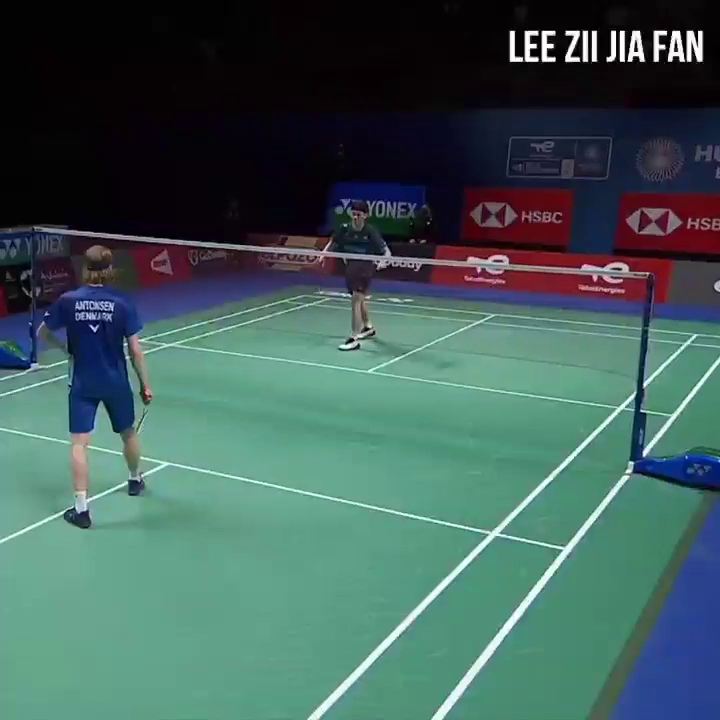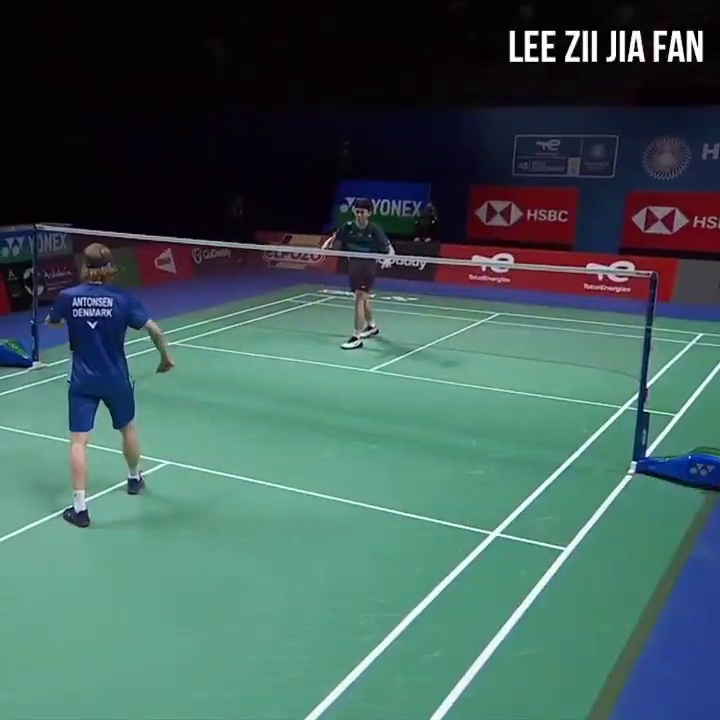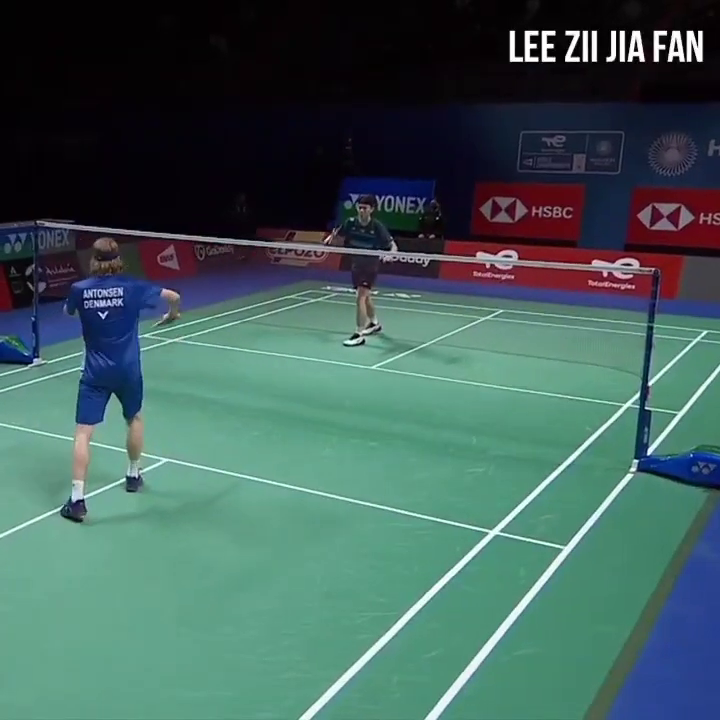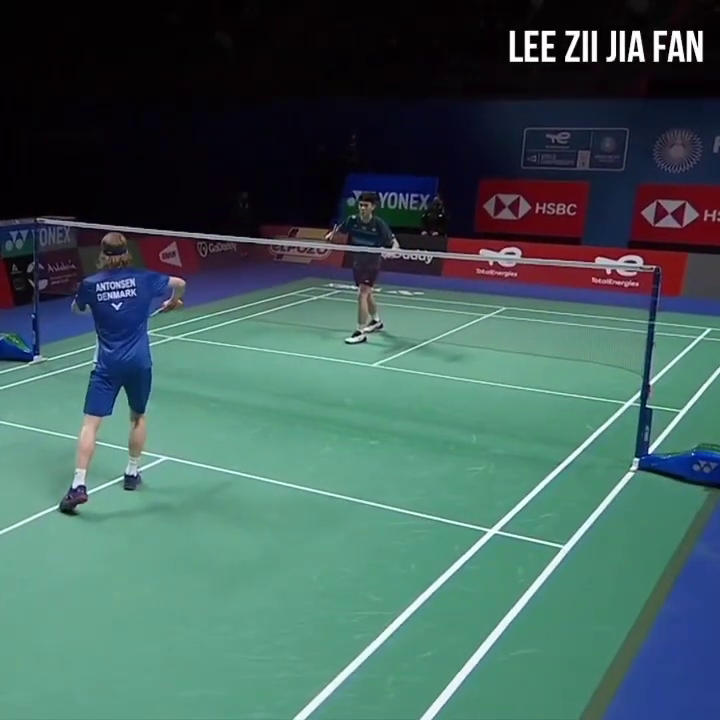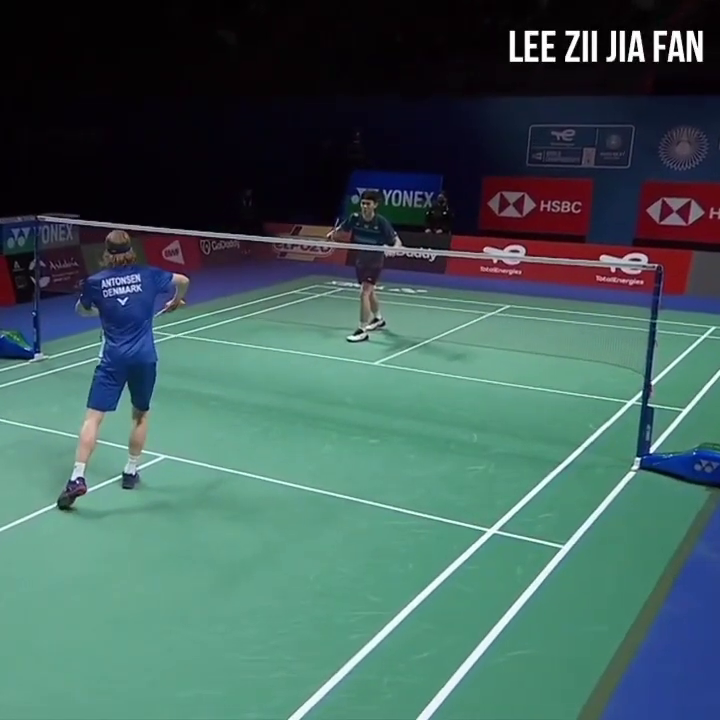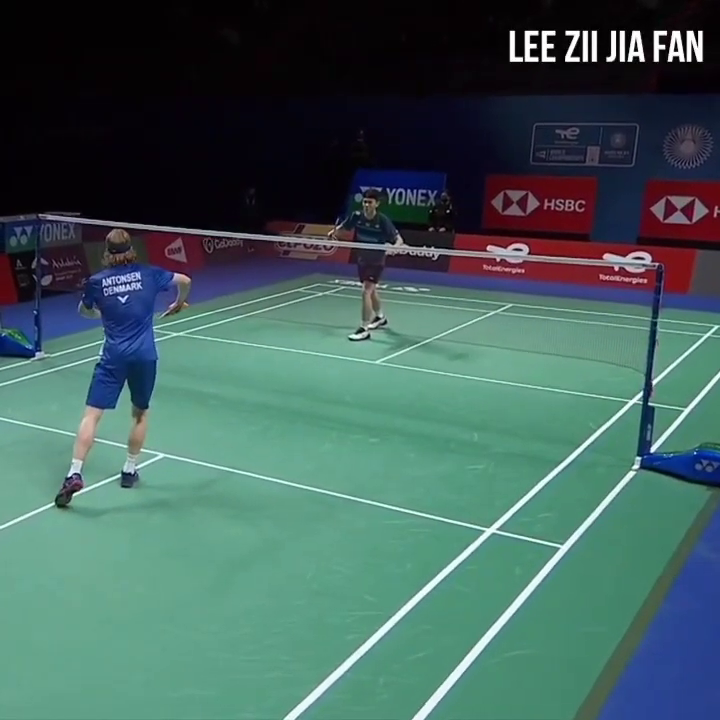
dt=0.3s
person 1, frame 1
left shoulder: (67, 301)
right shoulder: (122, 303)
left elbow: (43, 333)
right elbow: (135, 349)
right wrist: (145, 385)
left hip: (83, 384)
right hip: (116, 383)
left knee: (79, 444)
right knee: (128, 433)
left ankle: (81, 509)
right ankle: (135, 480)
person 1, frame 2
left shoulder: (67, 297)
right shoulder: (121, 299)
left elbow: (50, 322)
right elbow: (155, 330)
right wrist: (165, 356)
left hip: (82, 381)
right hip: (115, 379)
left knee: (78, 442)
right knee: (128, 428)
left ankle: (79, 508)
right ankle: (134, 478)
person 1, frame 3
left shoulder: (79, 289)
right shoulder: (132, 287)
left elbow: (68, 312)
right elbow: (174, 297)
right wrist: (172, 315)
left hip: (95, 373)
right hip: (127, 370)
left knee: (83, 433)
right knee: (134, 419)
left ankle: (77, 499)
right ankle: (133, 475)
person 1, frame 4
left shoulder: (90, 284)
right shoulder: (142, 278)
left elbow: (77, 309)
right elbow: (180, 283)
right wrist: (173, 301)
left hip: (107, 364)
right hip: (138, 362)
left knee: (90, 423)
right knee: (138, 417)
left ankle: (79, 486)
right ankle: (132, 473)
person 1, frame 5
left shoulder: (95, 282)
right shoulder: (147, 275)
left elbow: (81, 310)
right elbow: (183, 281)
right wrist: (176, 302)
left hip: (113, 359)
right hip: (143, 357)
left knee: (93, 418)
right knee: (140, 415)
left ankle: (77, 478)
right ankle: (131, 472)
person 1, frame 6
left shoulder: (97, 281)
right shoulder: (148, 274)
left elbow: (84, 311)
right elbow: (185, 280)
right wrist: (179, 303)
left hip: (113, 356)
right hip: (144, 355)
left knee: (91, 415)
right knee: (140, 413)
left ankle: (74, 474)
right ankle: (129, 471)
